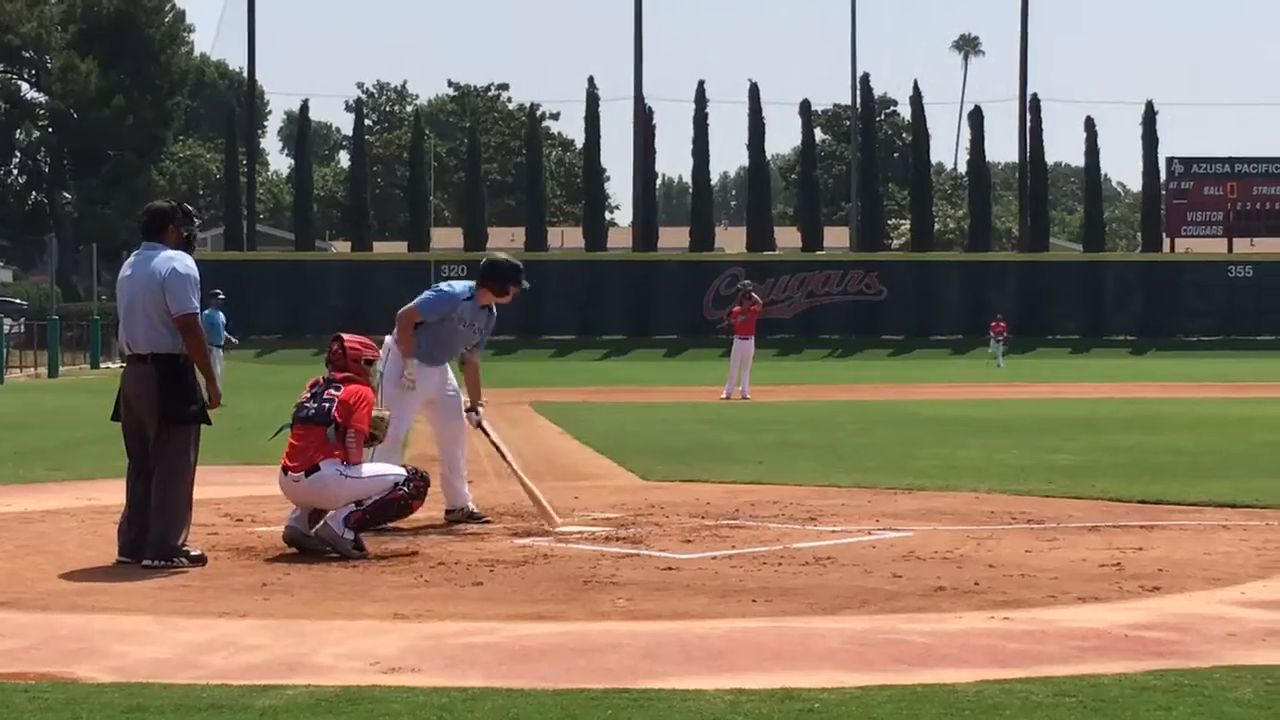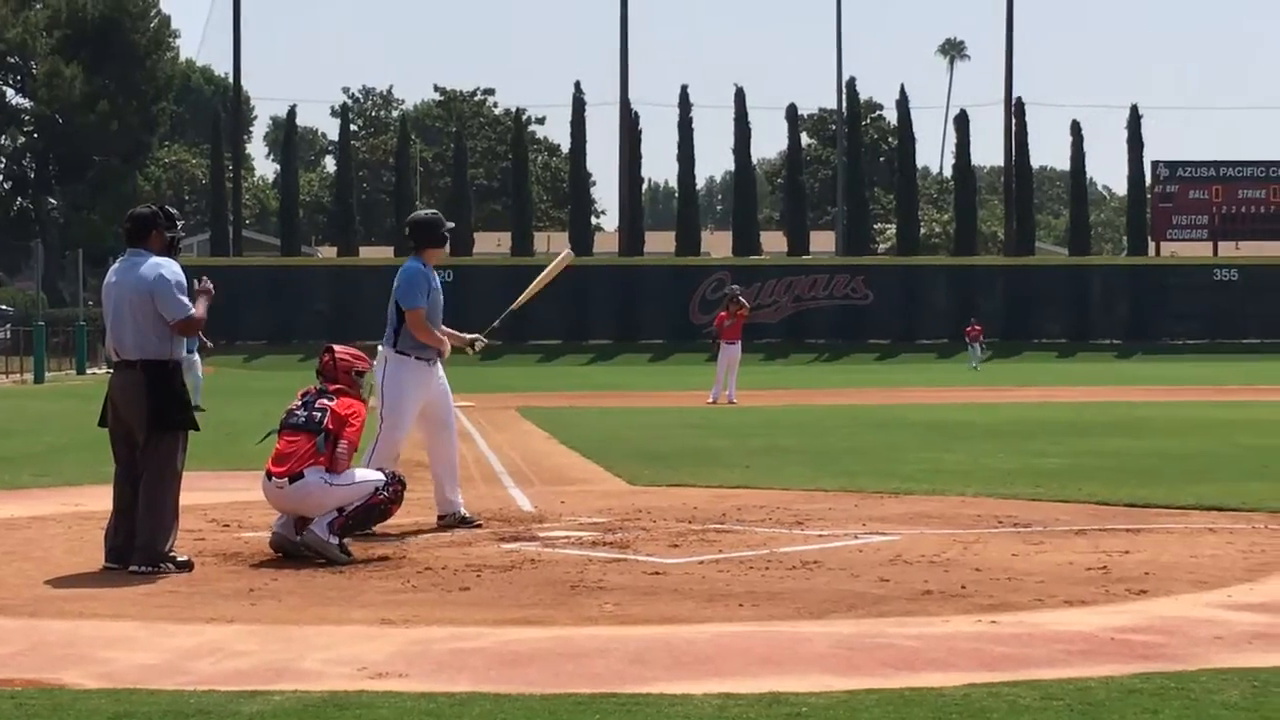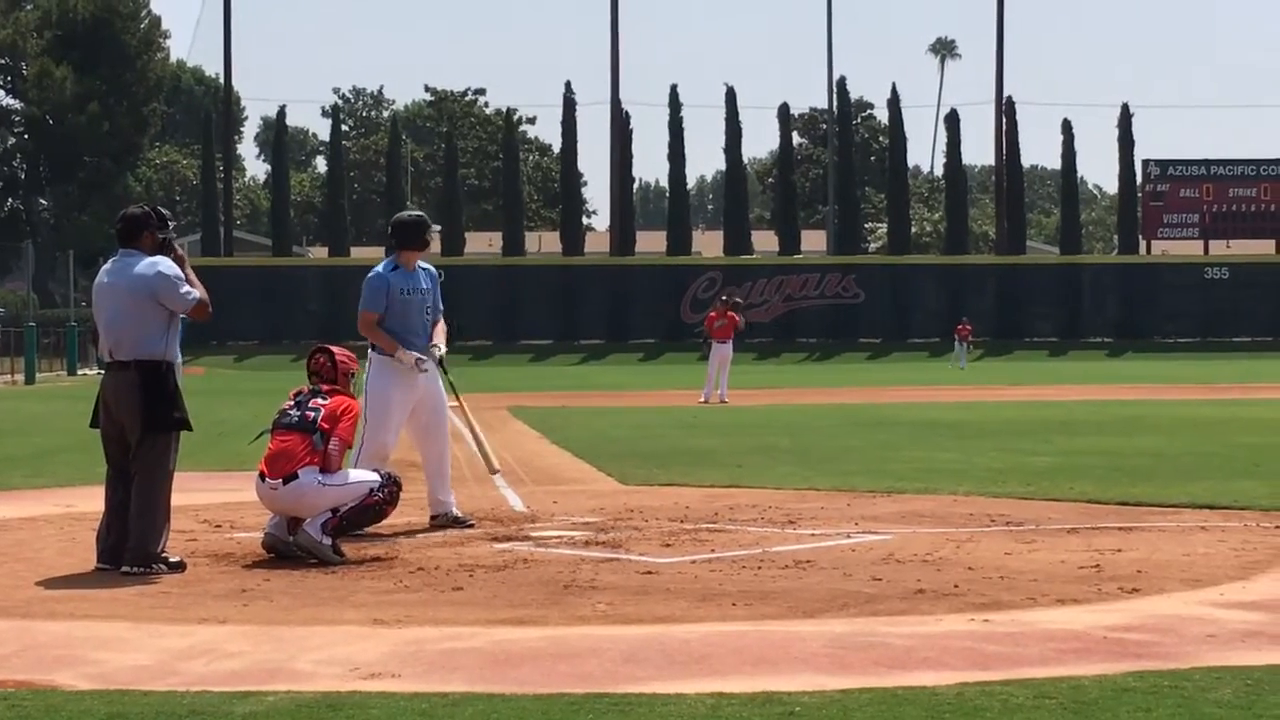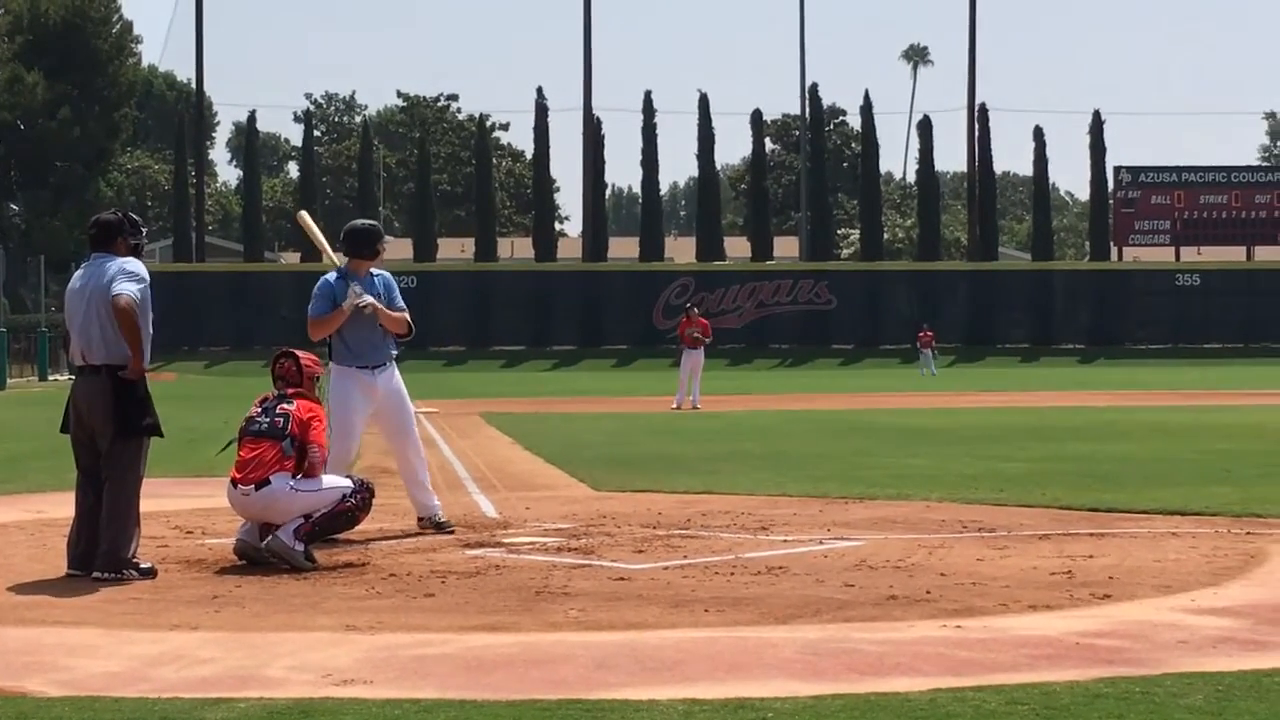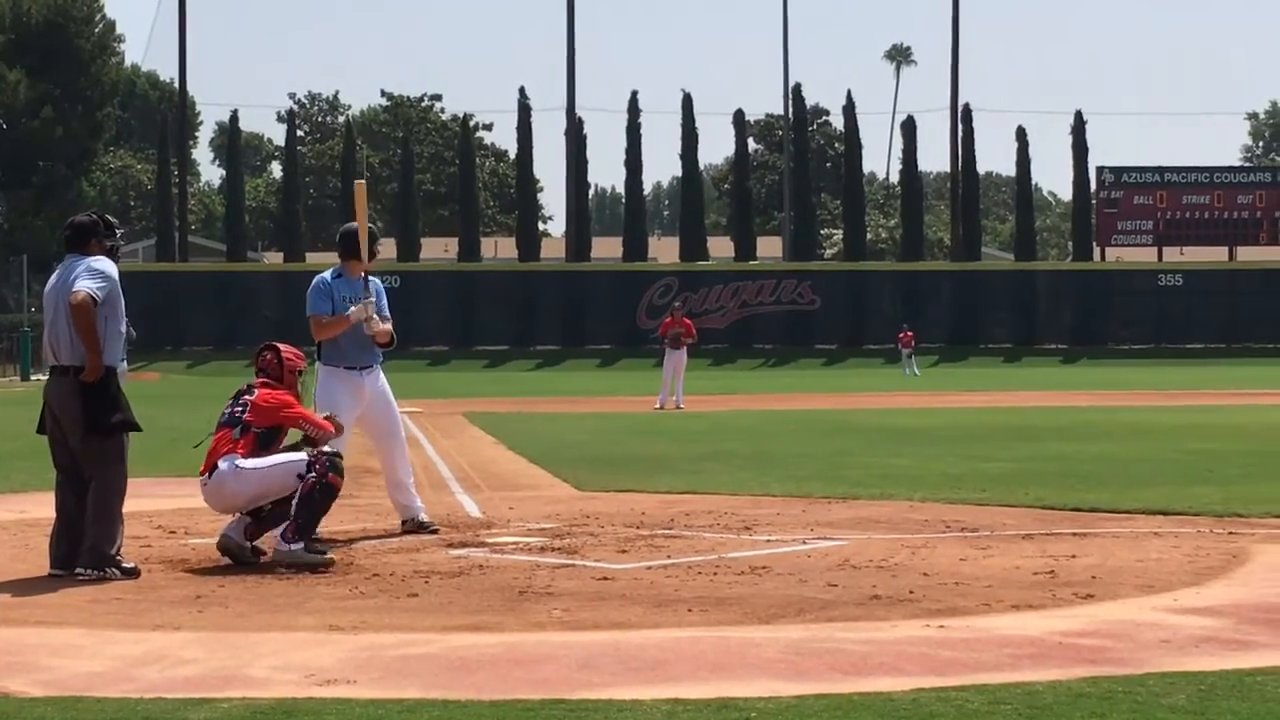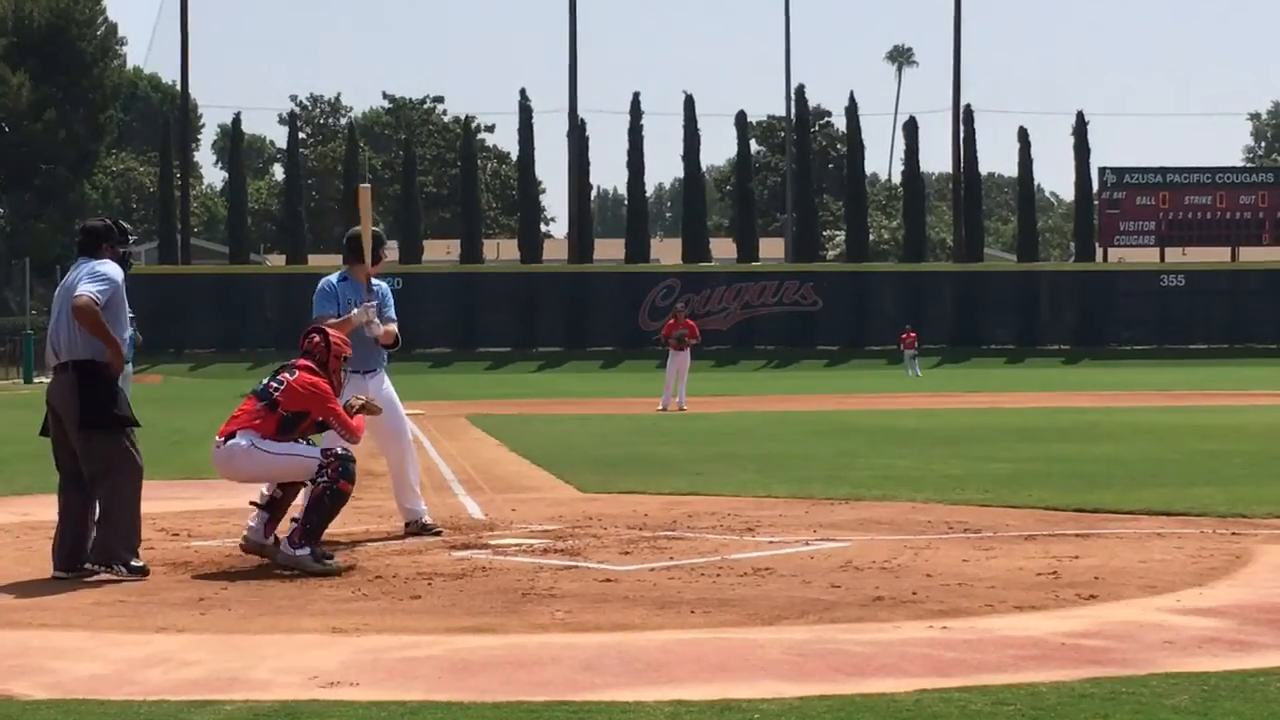
dt=0.7s
person 1, frame 1
left shoulder: (128, 267)
right shoulder: (178, 263)
left elbow: (133, 321)
right elbow: (189, 327)
right wrist: (210, 380)
left hip: (134, 372)
right hip: (169, 374)
left knee: (141, 463)
right knee: (173, 464)
left ankle: (133, 543)
right ankle: (165, 548)
person 1, frame 2
left shoulder: (113, 273)
right shoulder: (163, 269)
left elbow: (123, 326)
right elbow: (187, 325)
right wrist: (204, 297)
left hip: (121, 378)
right hip: (157, 380)
left knee: (127, 468)
right knee: (160, 470)
left ankle: (119, 550)
right ankle: (152, 554)
person 1, frame 3
left shoulder: (104, 274)
right shoulder: (159, 269)
left elbow: (114, 321)
right elbow: (202, 309)
right wrist: (185, 267)
left hip: (113, 379)
right hip: (149, 381)
left knee: (119, 470)
right knee: (152, 470)
left ankle: (112, 551)
right ankle: (144, 555)
person 1, frame 4
left shoulder: (76, 279)
right shoulder: (128, 268)
left elbow: (75, 330)
right elbow: (123, 306)
right wrist: (138, 354)
left hip: (83, 384)
right hip: (119, 385)
left knee: (90, 475)
right knee: (122, 475)
left ankle: (82, 556)
right ankle: (115, 560)
person 1, frame 5
left shoulder: (56, 278)
right shoulder: (99, 267)
left elbow: (64, 319)
right elbow: (80, 302)
right wrist: (95, 356)
left hip: (58, 383)
right hip: (90, 384)
left knee: (71, 475)
right knee: (107, 473)
left ankle: (65, 556)
right ankle: (99, 558)
person 1, frame 6
left shoulder: (71, 278)
right shoulder: (106, 270)
right elbow: (83, 306)
right wrist: (115, 345)
left hip: (62, 383)
right hip: (91, 383)
left knee: (75, 476)
right knee: (121, 468)
left ankle: (70, 558)
right ankle: (114, 553)
person 2, frame 1
left shoulder: (489, 314)
right shoulder: (450, 295)
left elbow: (470, 359)
right elbow: (404, 317)
left wrist: (475, 400)
right wrist: (408, 363)
left hip: (437, 368)
right hip: (406, 362)
left knee: (455, 430)
right knee: (394, 432)
left ankle: (458, 505)
person 2, frame 2
left shoulder: (429, 272)
right shoulder: (414, 272)
right elbow: (416, 325)
left wrist: (462, 339)
right wrist: (443, 343)
left hip: (430, 367)
right hip: (401, 366)
left knee: (445, 436)
right knee: (390, 438)
left ankle: (450, 509)
person 2, frame 3
left shoulder: (429, 273)
right shoulder: (381, 277)
left elbow: (438, 319)
right elbow: (366, 326)
left wrist: (439, 345)
right wrist: (399, 351)
left hip: (425, 368)
right hip: (389, 369)
left knee: (437, 438)
right knee: (377, 441)
left ankle: (443, 509)
person 2, frame 4
left shoulder: (384, 280)
right shoulder: (329, 284)
left elbow: (405, 327)
right elbow: (314, 332)
left wrist: (376, 308)
right wrist: (347, 306)
left hip: (387, 375)
right hip: (349, 378)
left knee: (409, 443)
right knee: (342, 451)
left ankle: (429, 511)
person 2, frame 5
left shoulder: (374, 285)
right shoulder: (324, 284)
left elbow: (388, 337)
right elbow: (319, 332)
left wrist: (376, 326)
right wrist: (352, 314)
left hip: (373, 377)
right hip: (336, 378)
left knee: (394, 444)
left ankle: (412, 513)
person 2, frame 6
left shoulder: (381, 289)
right shoulder: (330, 287)
left elbow: (392, 337)
left wrist: (380, 329)
right wrist: (356, 316)
left hip: (376, 380)
right hip: (341, 382)
left knee: (401, 445)
left ankle: (415, 516)
person 3, frame 1
left shoulder: (315, 386)
right shoulder: (360, 391)
right elbow: (353, 452)
left wrist: (368, 425)
left hip: (289, 482)
right hip: (321, 481)
right knee: (415, 482)
left ankle: (299, 524)
right ankle: (343, 526)
person 3, frame 2
left shoulder: (305, 397)
right shoulder: (353, 406)
left elbow: (300, 447)
right elbow: (341, 462)
left hip: (271, 488)
right hip: (305, 488)
right knee: (392, 485)
left ankle: (286, 530)
right ankle: (326, 531)
person 3, frame 3
left shoulder: (295, 398)
right shoulder: (346, 403)
left elbow: (290, 447)
right elbow: (333, 457)
right wrist: (329, 487)
left hip: (265, 489)
right hip: (299, 488)
right knee: (387, 486)
left ankle: (279, 530)
right ankle: (320, 531)
person 3, frame 4
left shoulder: (260, 406)
right shoulder: (309, 408)
right elbow: (316, 461)
right wrist: (305, 479)
left hip: (237, 496)
right hip: (271, 495)
right knee: (360, 493)
left ankle: (250, 537)
right ankle: (293, 538)
person 3, frame 5
left shoulder: (246, 397)
right shoulder: (276, 398)
right elbow: (325, 434)
left wrist: (303, 444)
right wrist: (327, 422)
left hip: (213, 486)
right hip: (231, 477)
left knee: (295, 487)
right knee: (327, 465)
left ankle: (238, 534)
right ankle: (292, 544)
person 3, frame 6
left shoulder: (289, 373)
right shoulder: (314, 384)
right elbow: (353, 435)
left wrist: (343, 413)
right wrist: (356, 413)
left hip: (226, 450)
right hip: (243, 450)
left knee: (300, 453)
right knee: (340, 466)
left ankle: (260, 532)
right ankle: (298, 547)
